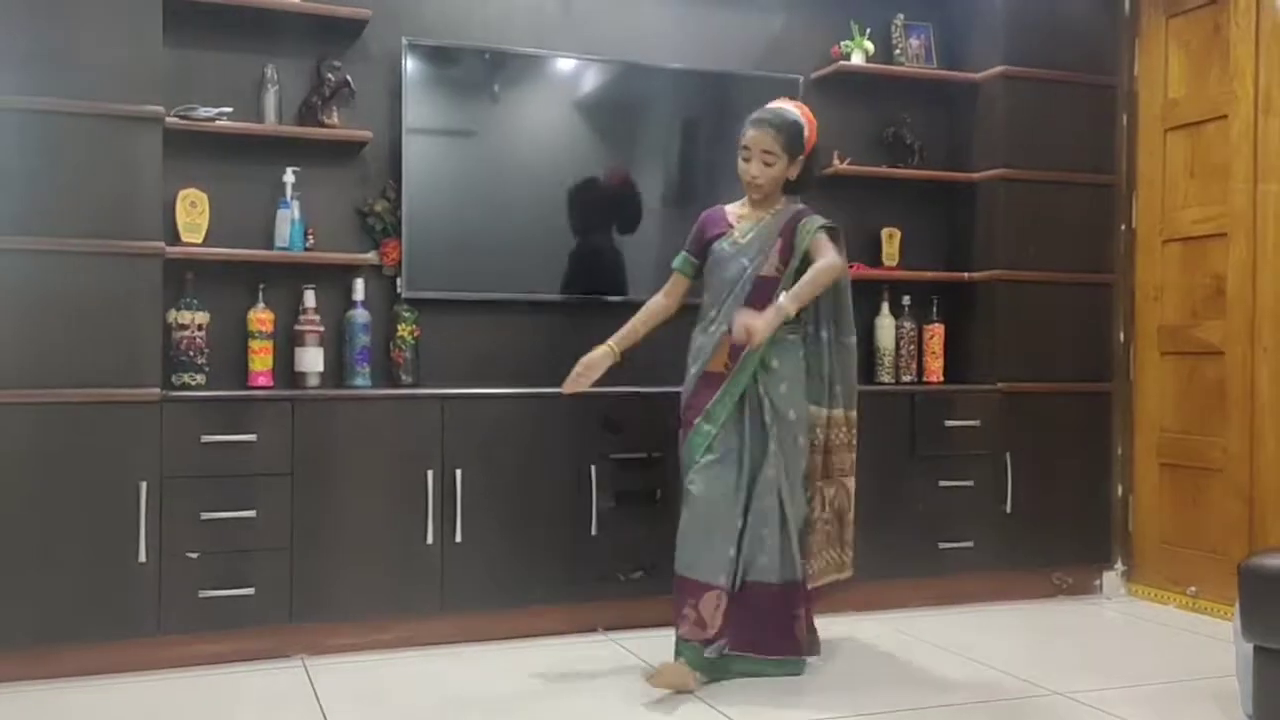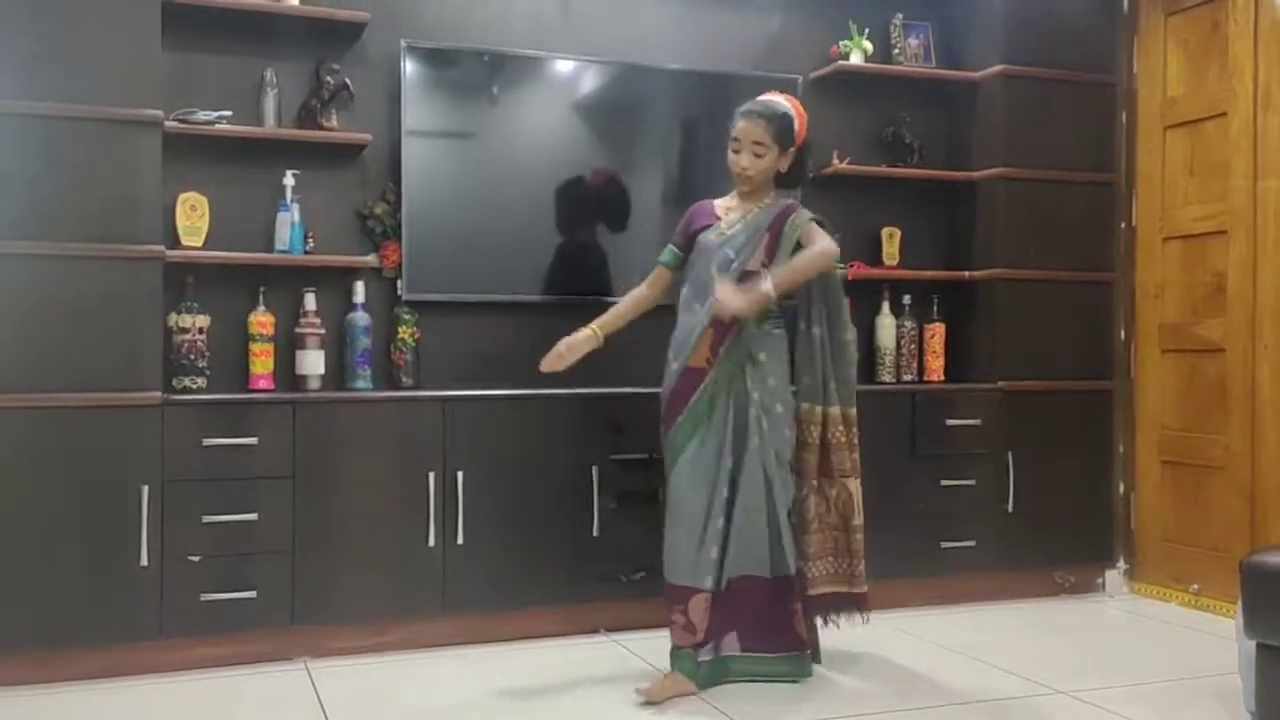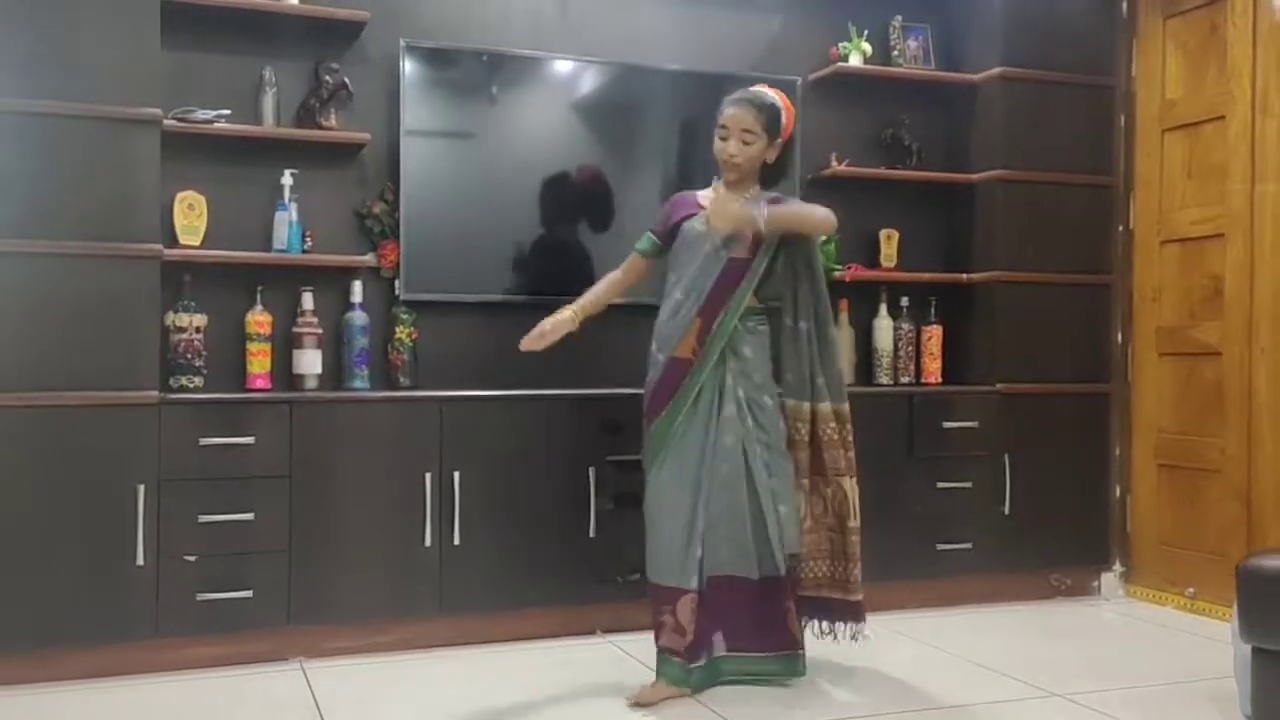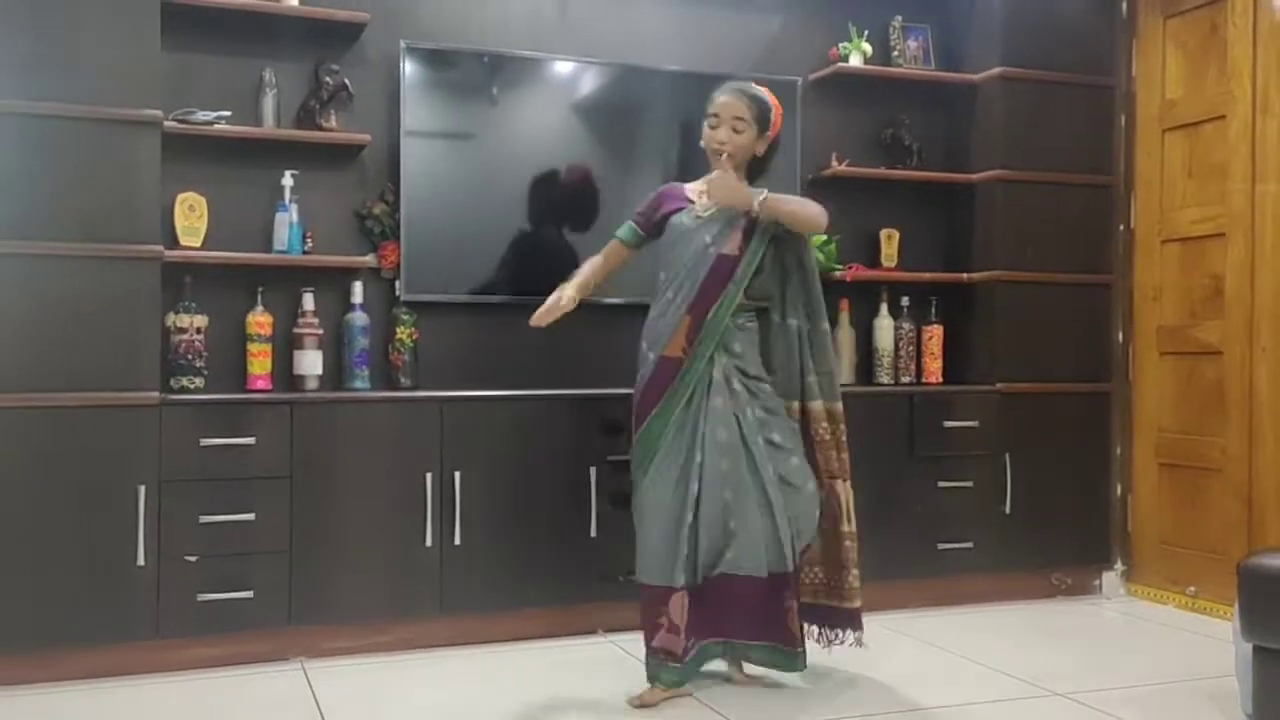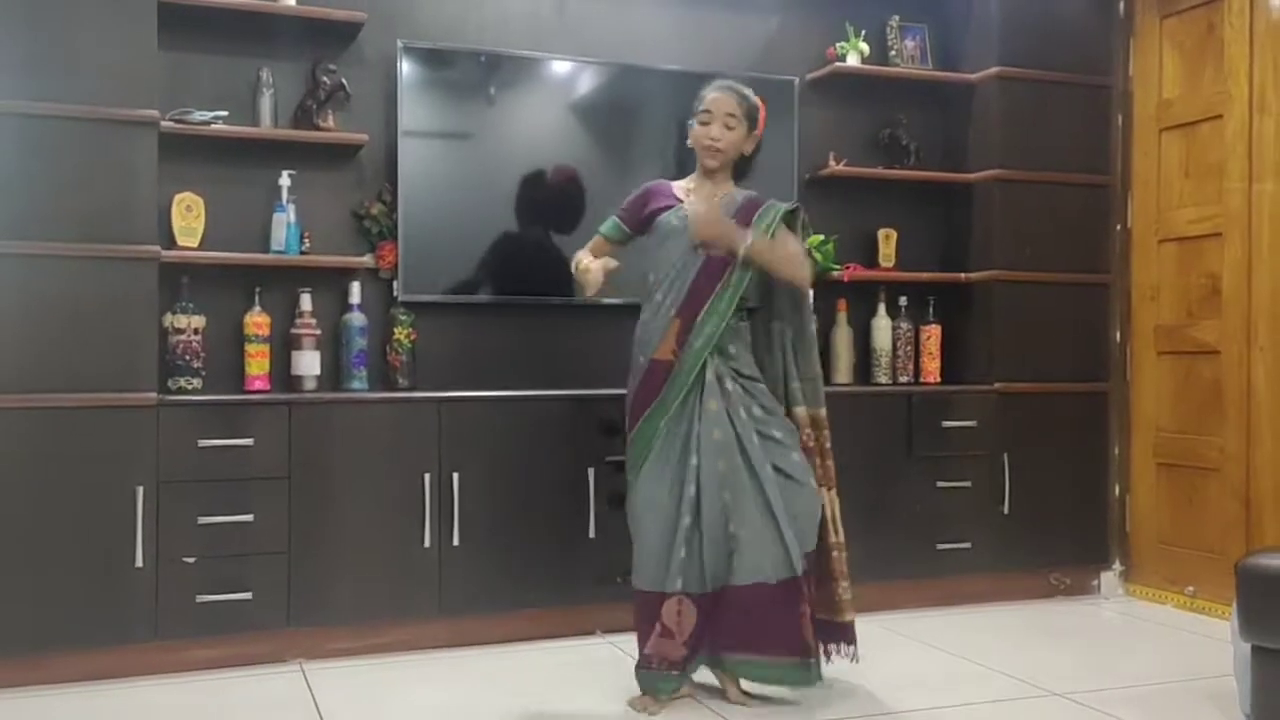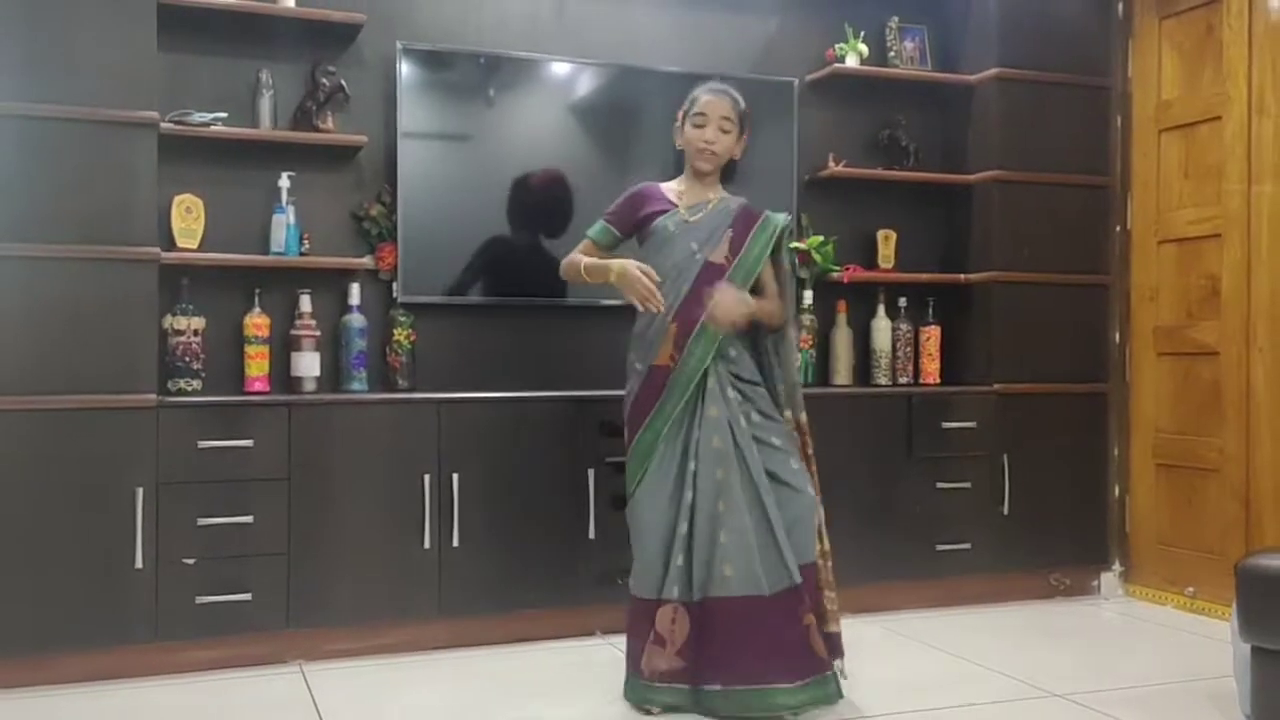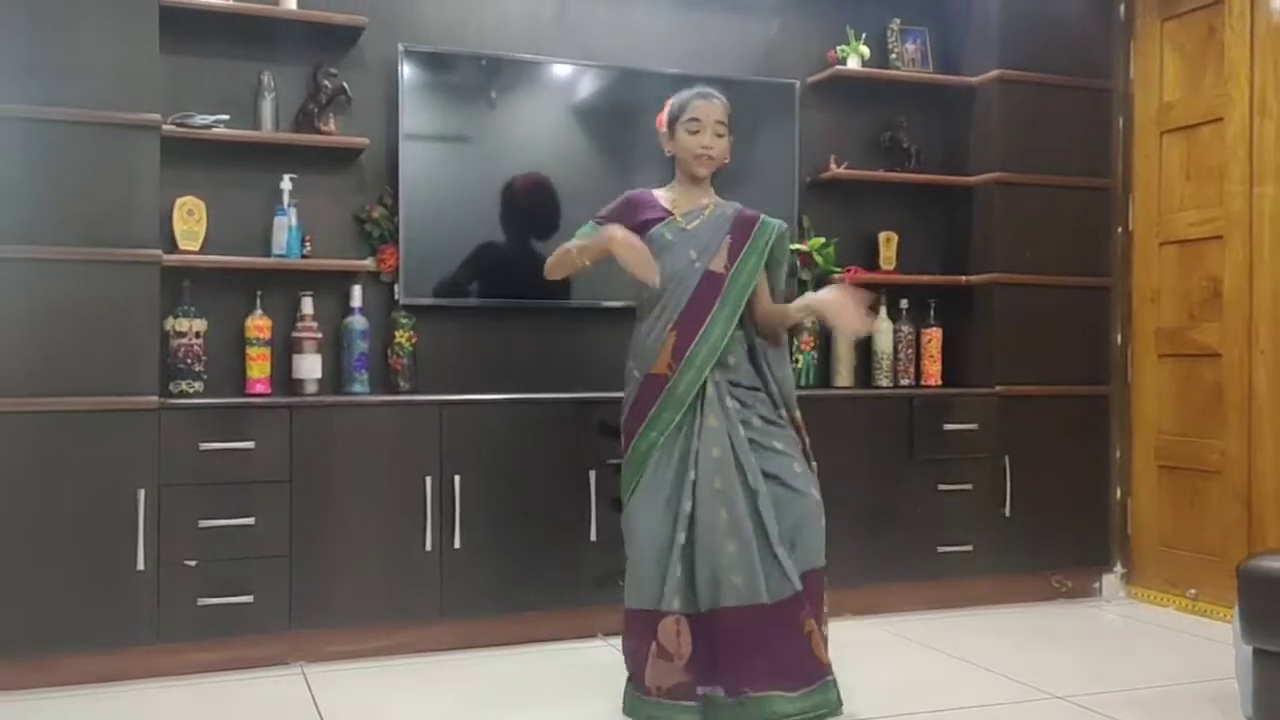
dt=0.1s
person 1, frame 1
left shoulder: (803, 226)
right shoulder: (713, 222)
left elbow: (833, 265)
right elbow: (667, 297)
left wrist: (775, 314)
right wrist: (608, 352)
left hip: (777, 386)
right hip: (716, 386)
left knee: (772, 504)
right knee: (712, 504)
left ankle: (765, 642)
right ankle: (697, 653)
person 1, frame 2
left shoulder: (791, 220)
right shoulder: (701, 216)
left elbow: (827, 253)
right elbow: (653, 287)
left wrist: (757, 295)
right wrist: (591, 335)
left hip: (758, 381)
right hip: (696, 382)
left knee: (760, 502)
right knee: (696, 504)
left ankle: (763, 644)
right ankle: (693, 659)
person 1, frame 3
left shoulder: (771, 213)
right shoulder: (683, 207)
left elbow: (825, 221)
right elbow: (629, 273)
left wrist: (750, 216)
right wrist: (572, 314)
left hip: (744, 376)
right hip: (680, 378)
left knee: (751, 498)
right knee: (678, 504)
left ankle: (748, 640)
right ankle: (682, 663)
person 1, frame 4
left shoulder: (765, 208)
right shoulder: (669, 199)
left elbow: (819, 219)
right elbow: (608, 258)
left wrist: (746, 200)
right wrist: (571, 289)
left hip: (739, 374)
right hip: (671, 376)
left knee: (761, 494)
right knee: (669, 504)
left ankle: (740, 636)
right ankle: (673, 664)
person 1, frame 5
left shoulder: (759, 212)
right shoulder: (654, 198)
left elbow: (800, 273)
right elbow: (583, 255)
left wrist: (729, 234)
right wrist: (596, 267)
left hip: (734, 377)
right hip: (665, 379)
left knee: (772, 498)
right knee: (667, 510)
left ankle: (734, 657)
person 1, frame 6
left shoulder: (752, 222)
right shoulder: (645, 201)
left elbow: (779, 310)
right elbow: (573, 263)
left wrist: (745, 306)
right wrist: (611, 268)
left hip: (734, 384)
right hip: (664, 385)
left knee: (778, 504)
right knee: (667, 516)
person 1, frame 7
left shoulder: (747, 227)
right shoulder: (637, 208)
left elbow: (770, 321)
right elbow: (555, 267)
left wrist: (819, 302)
right wrist: (607, 241)
left hip: (734, 389)
right hip: (663, 393)
left knee: (788, 506)
right knee: (664, 528)
